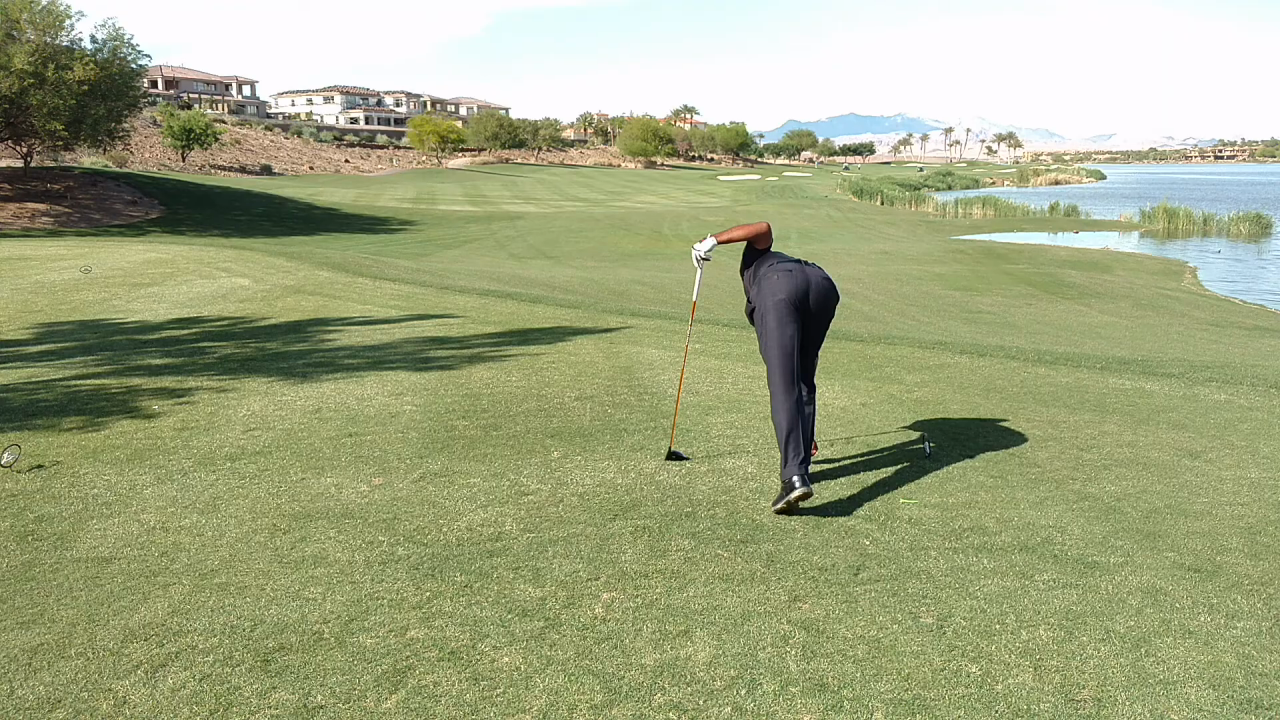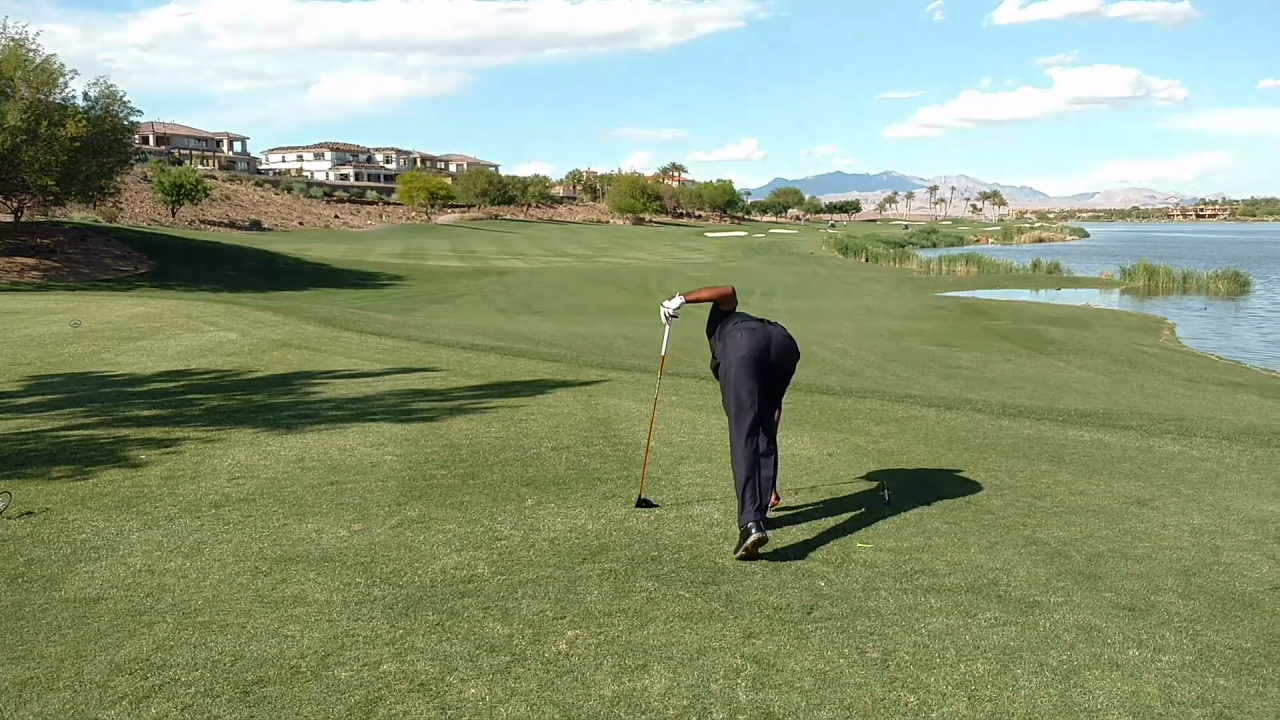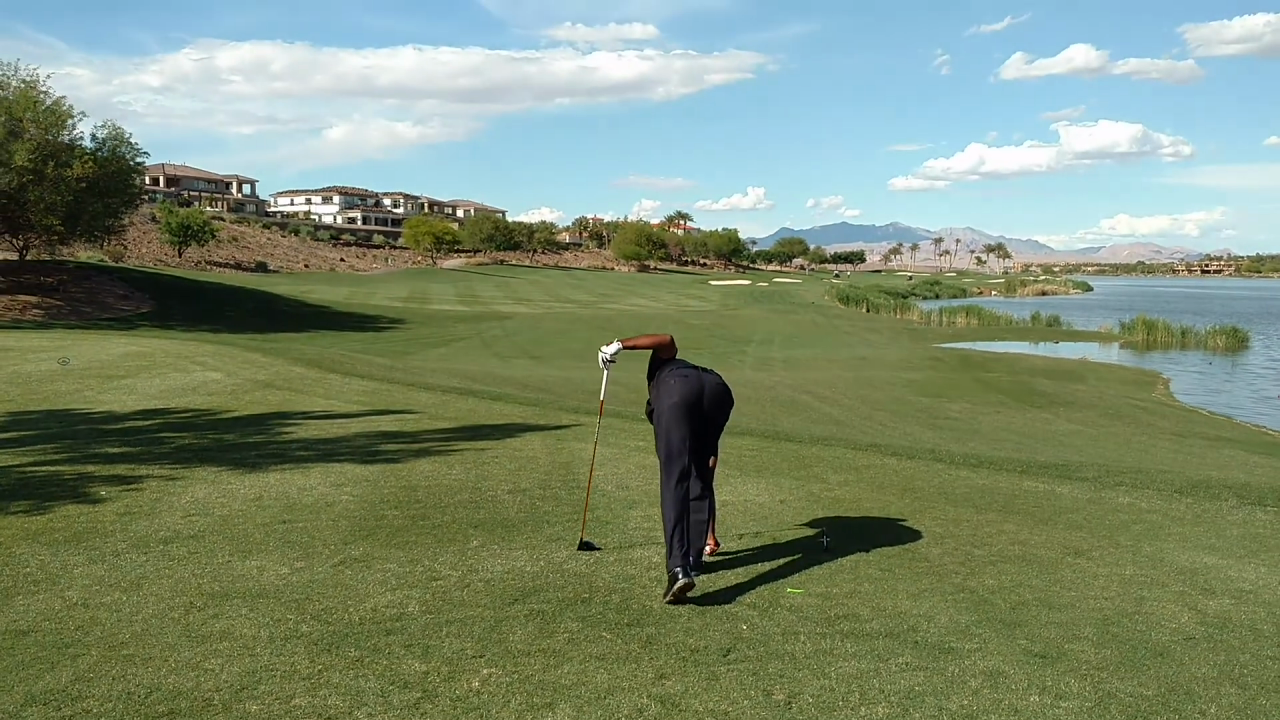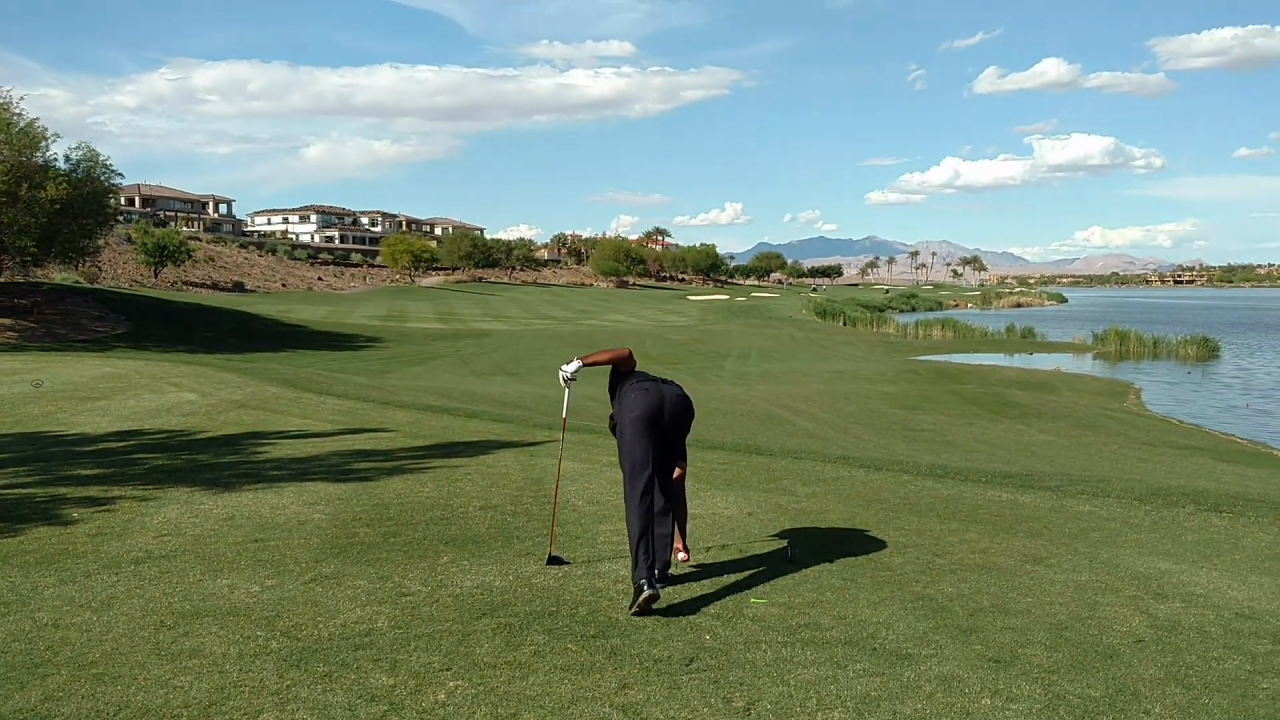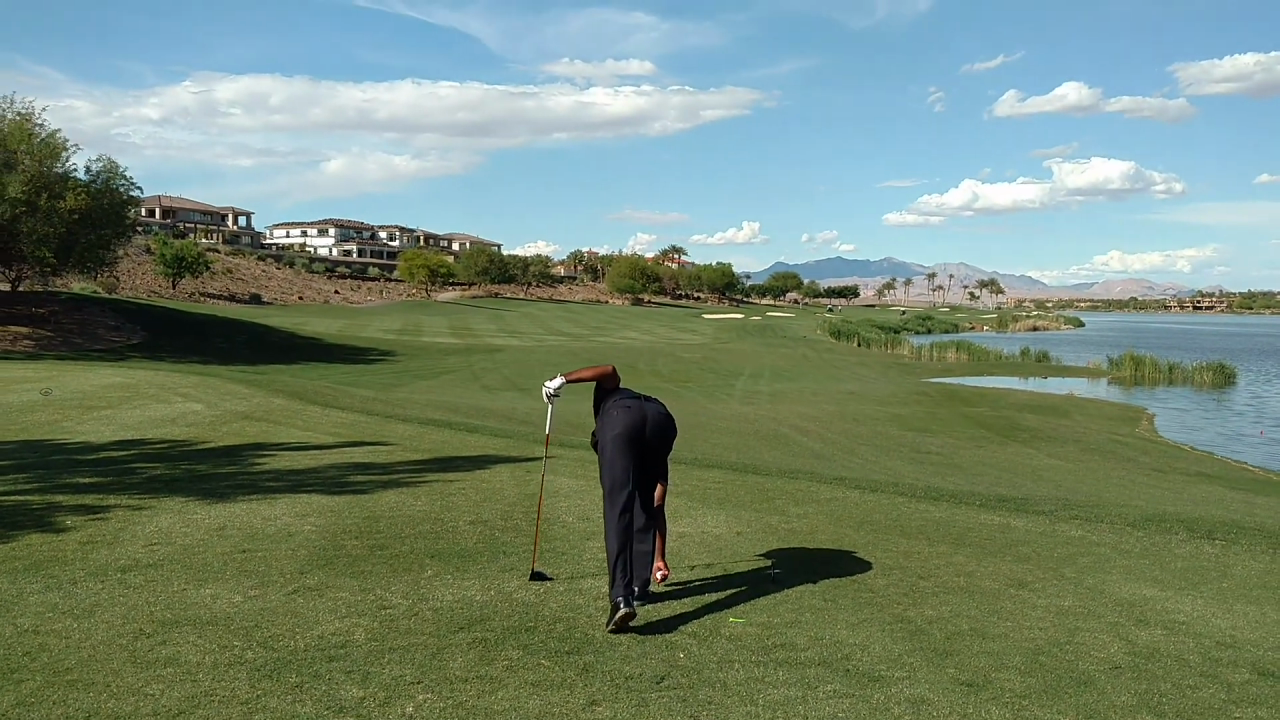
dt=0.7s
person 1, frame 1
left shoulder: (757, 261)
left elbow: (763, 229)
right elbow: (806, 370)
left wrist: (714, 240)
left hip: (778, 285)
right hip: (823, 286)
left knee: (783, 385)
right knee: (804, 379)
left ankle: (795, 476)
right ankle: (799, 466)
person 1, frame 2
left shoulder: (723, 321)
left elbow: (728, 293)
right elbow: (774, 421)
left wrist: (682, 298)
right wrist: (771, 488)
left hip: (742, 343)
right hip: (784, 344)
left knee: (743, 435)
right knee: (765, 431)
left ankle: (751, 523)
right ankle: (758, 511)
person 1, frame 3
left shoulder: (664, 370)
left elbow: (667, 341)
right elbow: (709, 478)
left wrist: (620, 345)
right wrist: (709, 535)
left hip: (676, 388)
right hip: (719, 392)
left knee: (674, 481)
right knee: (699, 477)
left ankle: (679, 568)
right ankle: (693, 556)
person 1, frame 4
left shoulder: (625, 383)
left elbow: (625, 355)
right elbow: (678, 489)
left wrist: (579, 363)
right wrist: (680, 540)
left hip: (638, 402)
right hip: (680, 403)
left knee: (639, 493)
right knee: (665, 488)
left ankle: (644, 580)
right ankle: (660, 569)
person 1, frame 5
left shoulder: (610, 399)
left elbow: (610, 372)
right elbow: (658, 507)
left wrist: (563, 379)
right wrist: (659, 559)
left hip: (621, 417)
right hip: (662, 422)
left knee: (618, 510)
right knee: (644, 506)
left ankle: (622, 598)
right ankle: (639, 586)
